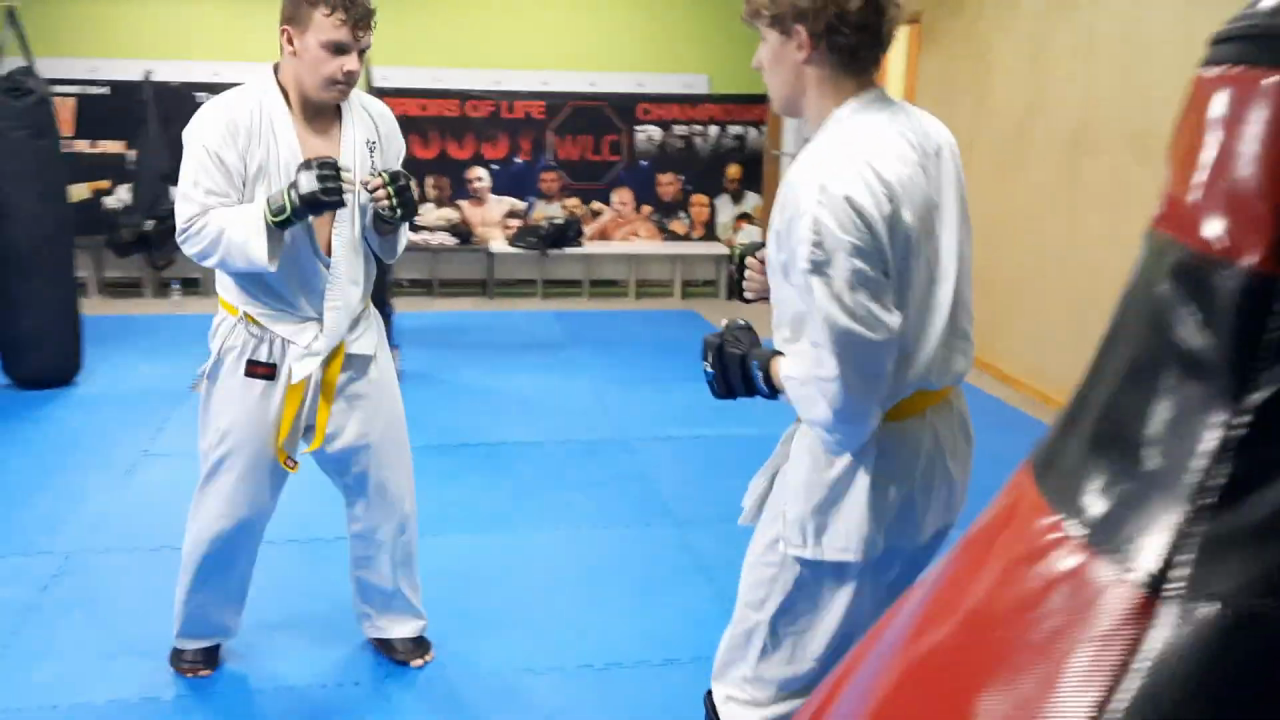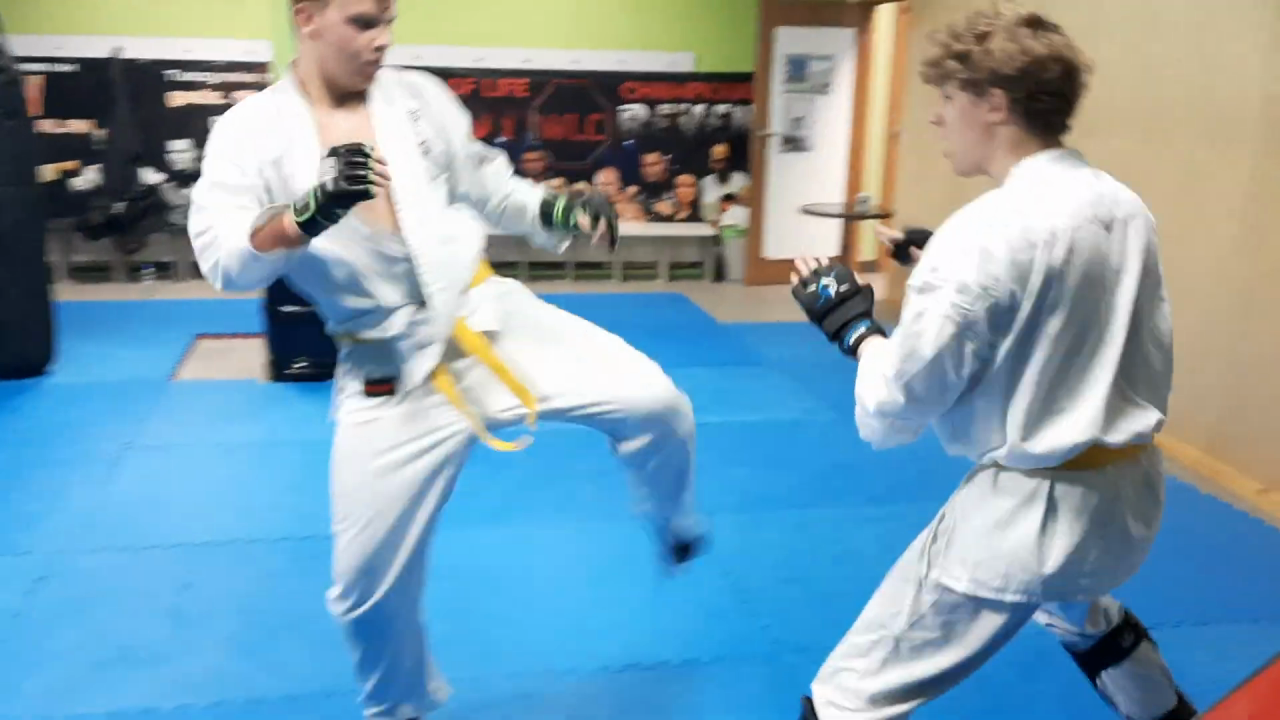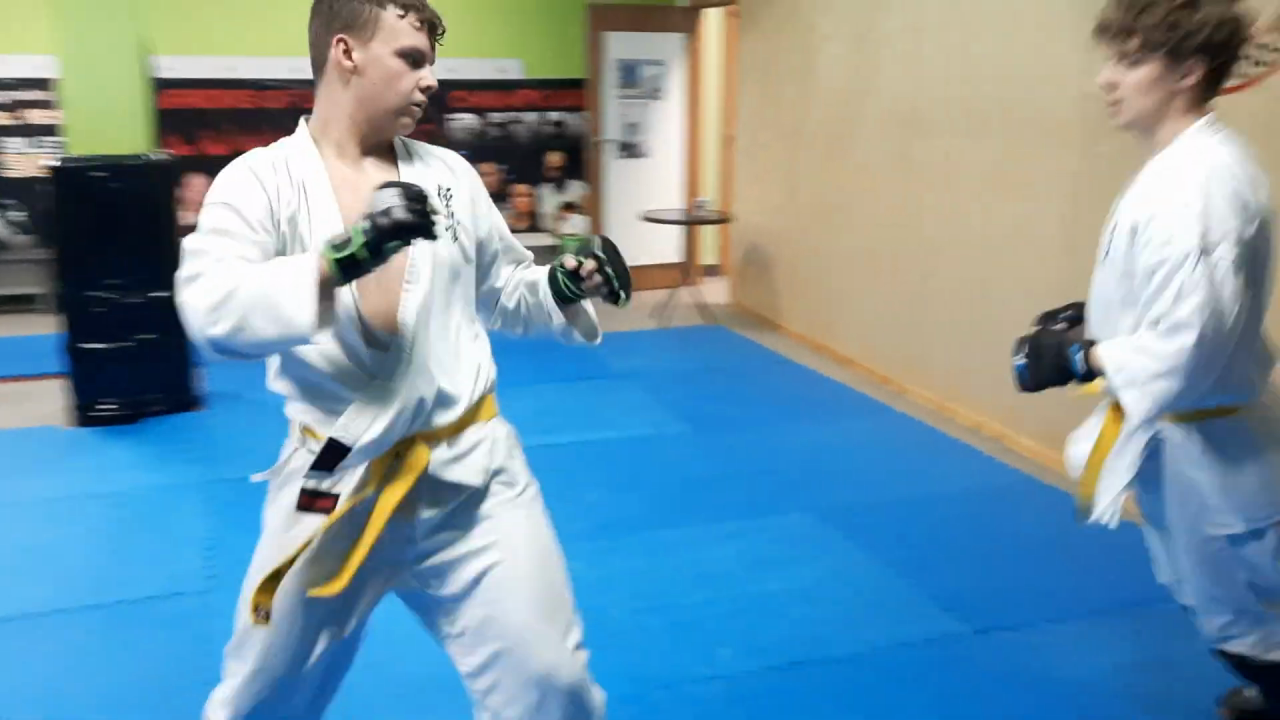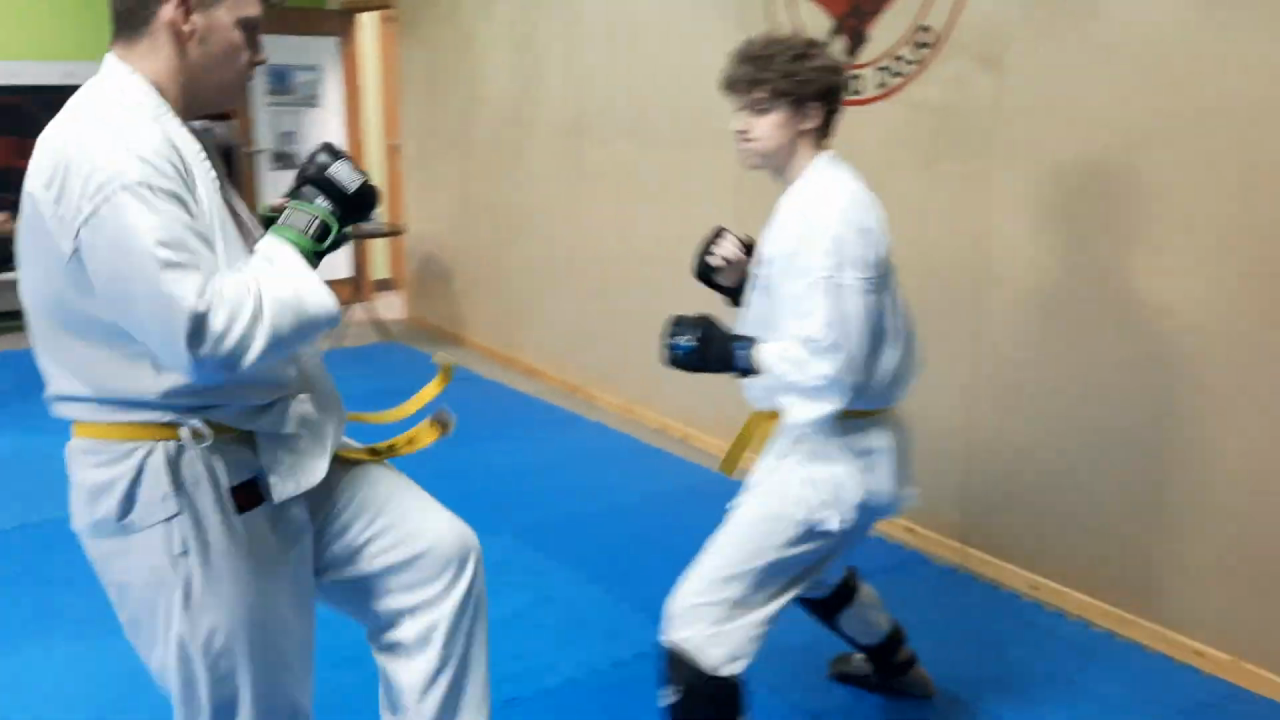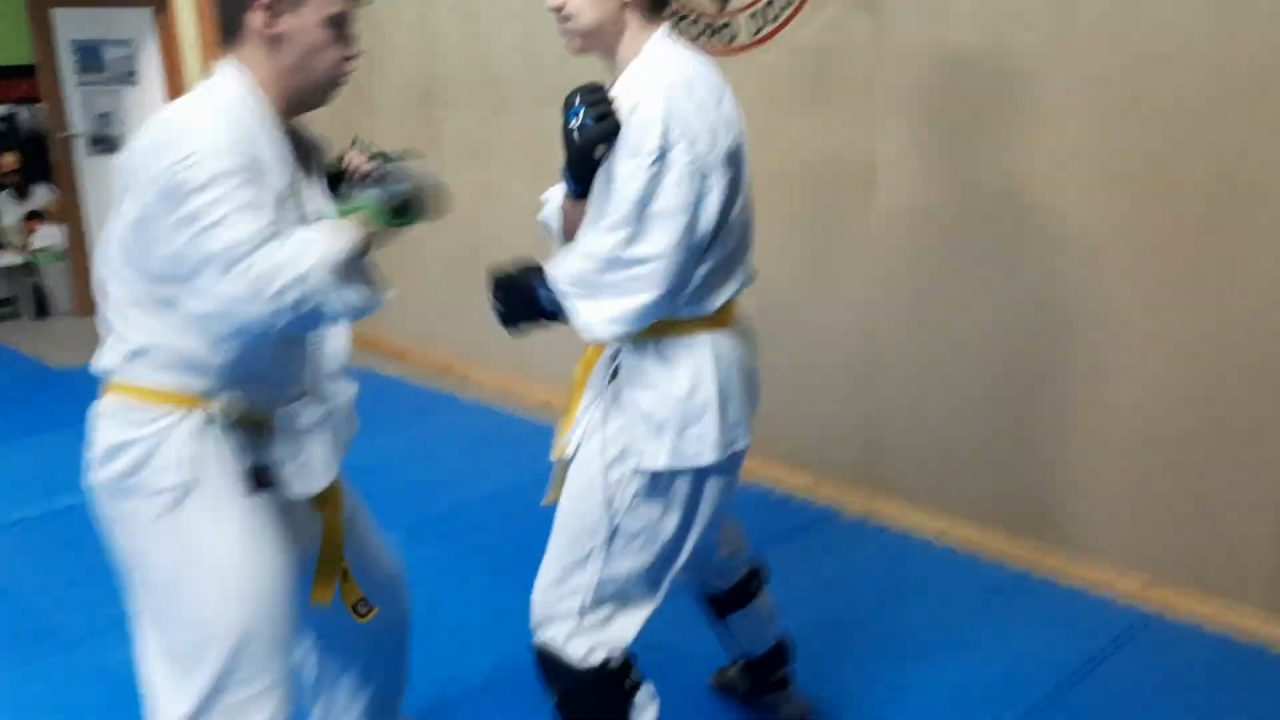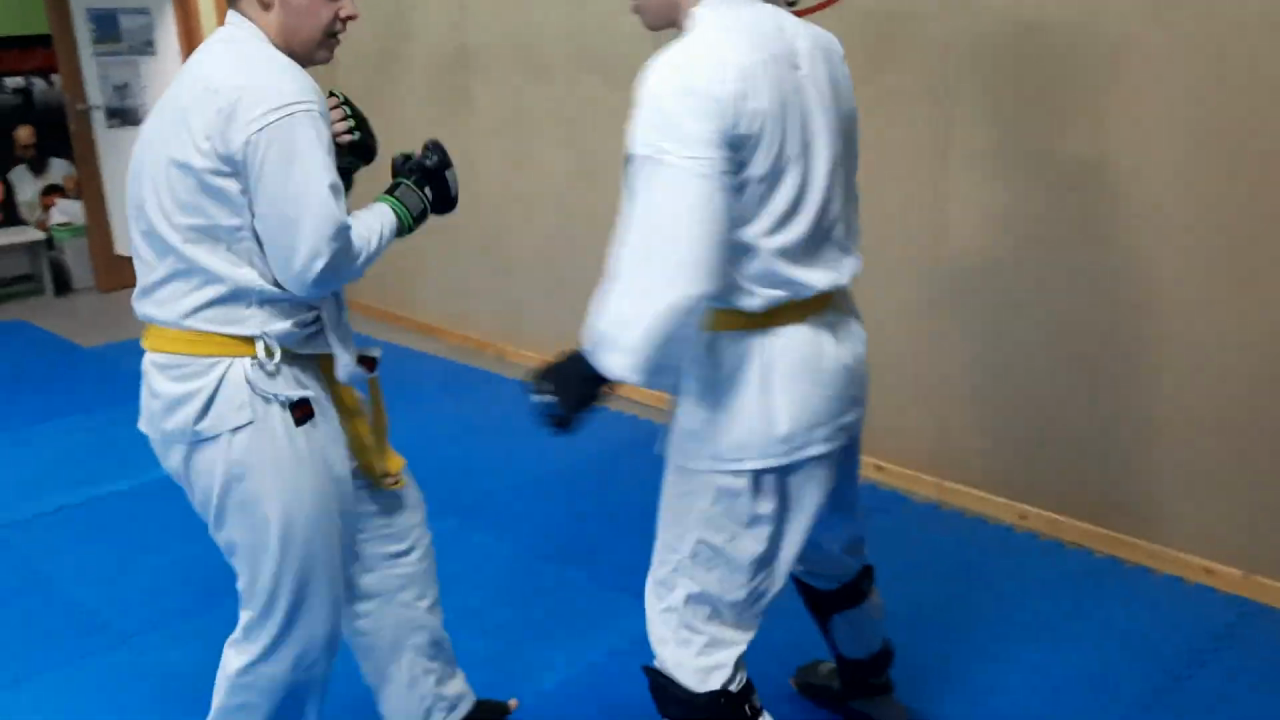
dt=0.5s
person 1, frame 1
left shoulder: (828, 180)
right shoulder: (928, 139)
left elbow: (842, 396)
left wrist: (756, 366)
right wrist: (788, 278)
left hip: (861, 467)
right hip: (936, 445)
person 1, frame 2
left shoulder: (982, 238)
right shoulder: (1125, 211)
left elbow: (894, 409)
left wrist: (852, 323)
left hip: (1028, 511)
right hip: (1127, 492)
right knee: (1078, 612)
person 1, frame 3
left shoulder: (1201, 190)
right shoulder: (1178, 169)
left elbow: (1185, 352)
left wrist: (1076, 359)
right wrist: (1086, 317)
left hip: (1205, 448)
right hip: (1183, 436)
right knee: (1209, 578)
person 1, frame 4
left shoulder: (829, 217)
right shoulder: (812, 202)
left elbow: (832, 364)
left wrist: (729, 353)
right wrist: (745, 278)
left hip: (829, 453)
right hip: (818, 440)
left knee: (700, 618)
right knee: (804, 567)
right ankle: (893, 664)
person 1, frame 5
left shoulder: (665, 94)
right shoulder: (653, 80)
left elbow: (633, 276)
right elbow: (590, 224)
left wrist: (546, 293)
right wrist: (580, 178)
left hip: (663, 380)
right hip: (709, 363)
left knee: (574, 615)
right knee: (706, 535)
person 1, frame 6
left shoulder: (689, 74)
left elbow: (673, 271)
left wrist: (594, 368)
left hip: (756, 367)
right hip: (831, 341)
left knee: (694, 615)
right knee: (820, 540)
person 2, frame 1
left shoulder: (375, 123)
right shoulder: (226, 120)
right elbow: (200, 232)
left wrist: (396, 217)
right wrist: (288, 209)
left hip: (354, 342)
right hip: (261, 350)
left knee: (383, 497)
right knee: (231, 506)
left ankle: (392, 623)
right ankle: (200, 629)
person 2, frame 2
left shoulder: (418, 97)
right shoulder: (249, 132)
left elbow: (486, 188)
right elbow: (224, 256)
left wrist: (561, 211)
right wrist: (310, 215)
left hip: (490, 327)
right hip: (386, 375)
left knee: (649, 403)
right knee: (370, 575)
left ankle: (673, 522)
person 2, frame 3
left shoulder: (447, 174)
right shoulder: (258, 184)
left elbow: (510, 294)
right elbow: (214, 308)
left wrist: (575, 284)
right wrist: (351, 251)
left hip: (468, 471)
right hip: (336, 485)
person 2, frame 4
left shoulder: (161, 133)
right shoulder: (115, 151)
right elbow: (216, 343)
left wrist: (294, 229)
right wrist: (307, 231)
left hip: (261, 457)
right hip: (178, 485)
left knee: (434, 557)
person 2, frame 5
left shoulder: (280, 145)
right shoulder: (207, 145)
right elbow: (252, 308)
left wrist: (338, 206)
right wrist: (366, 222)
left hip: (272, 451)
right hip: (182, 461)
left knee: (372, 603)
person 2, frame 6
left shoulder: (223, 81)
right shoulder: (272, 89)
right elbow: (313, 262)
left wrist: (332, 160)
right wrist: (406, 201)
left hip: (265, 381)
right hip: (242, 394)
left knee: (387, 527)
right knee: (292, 623)
